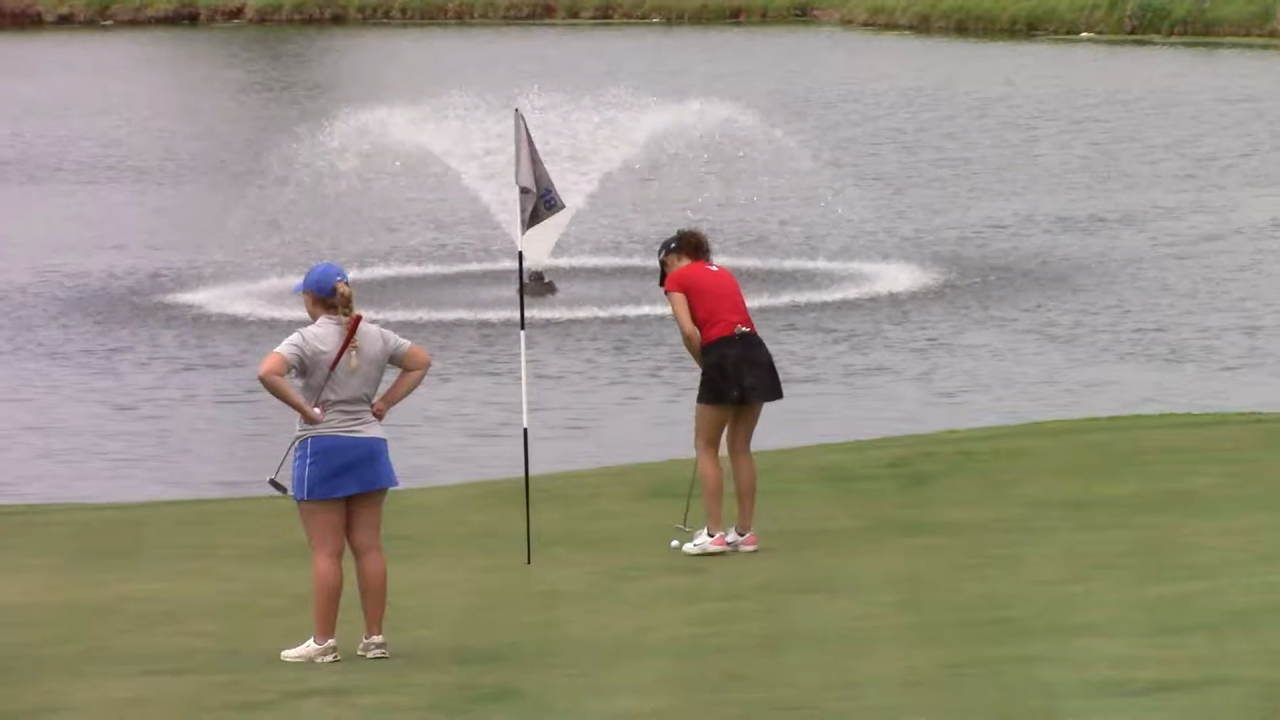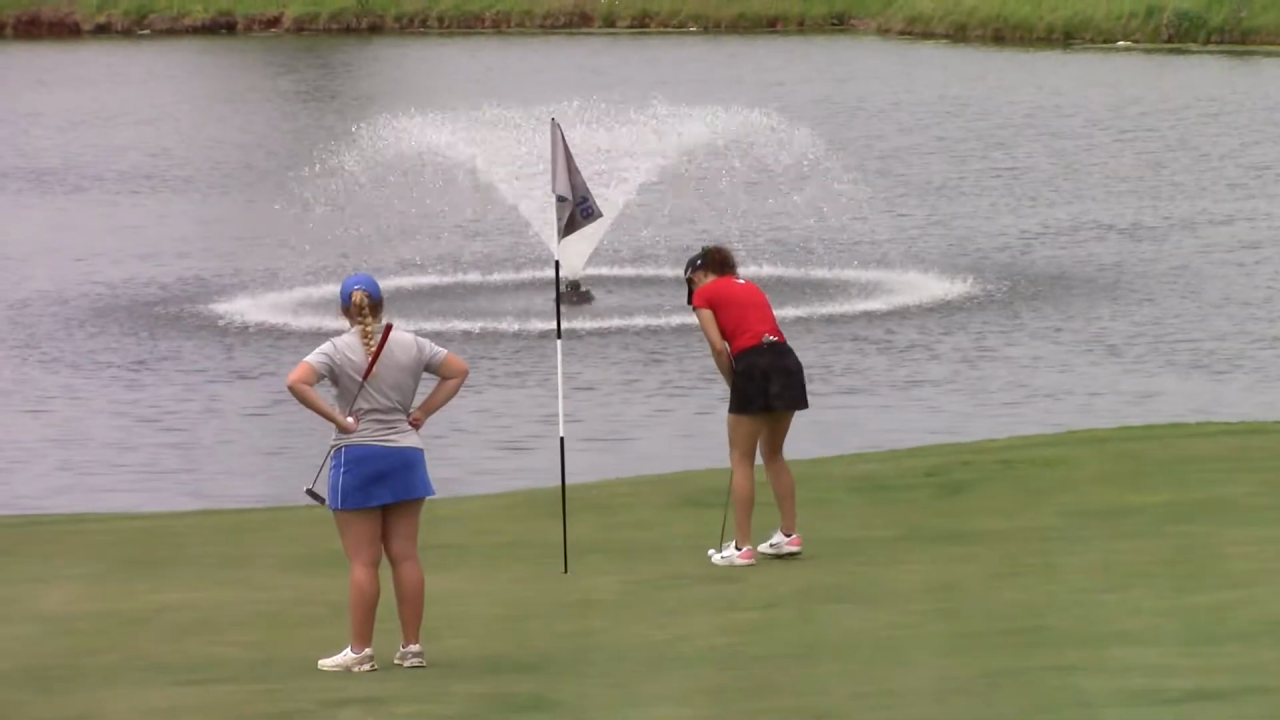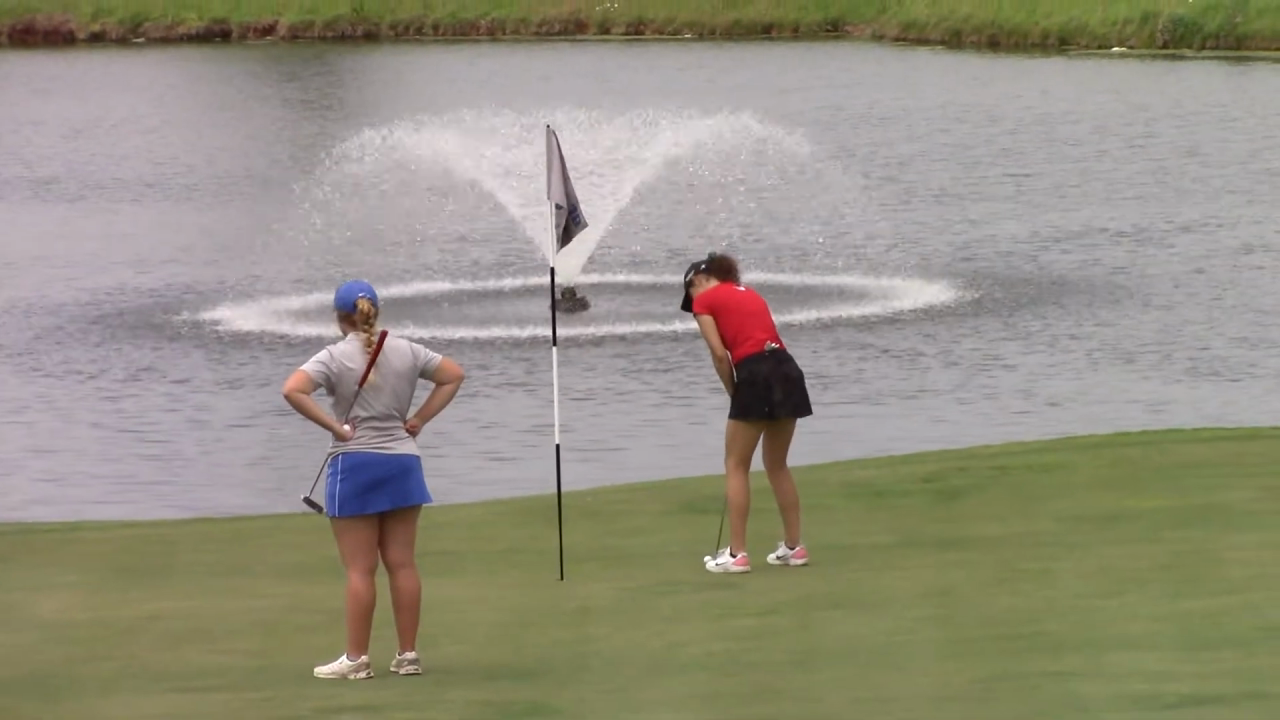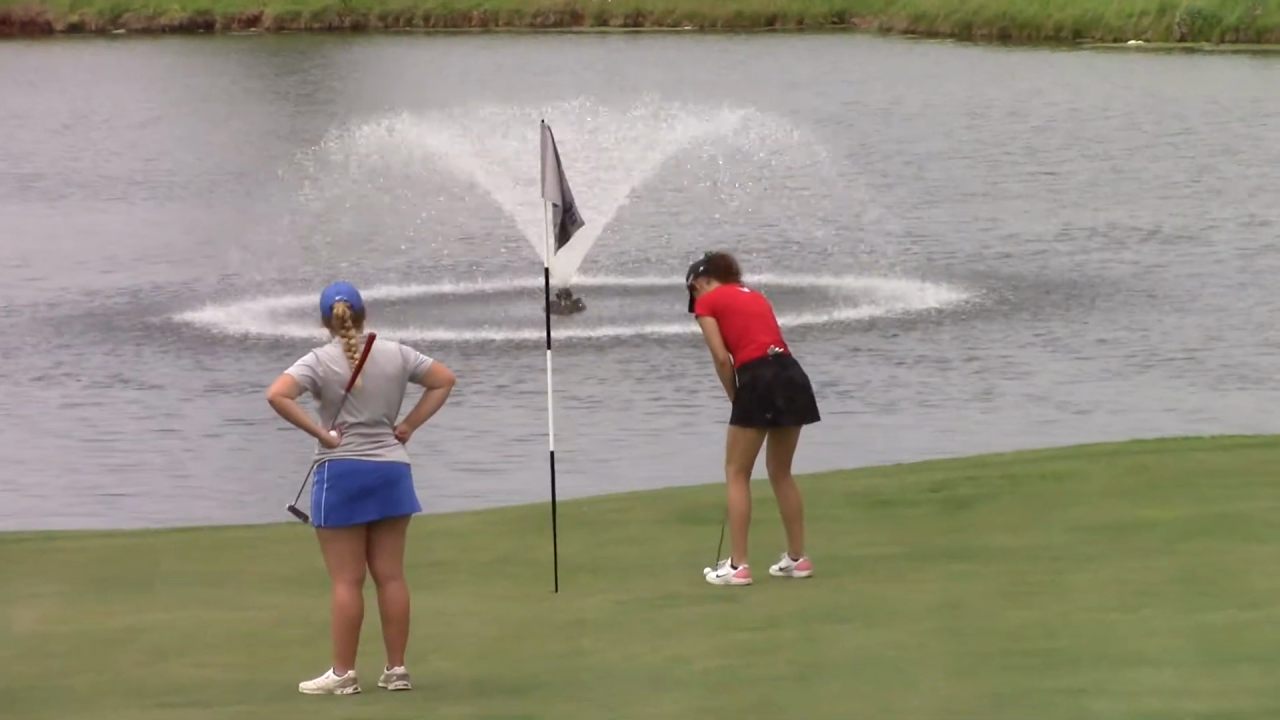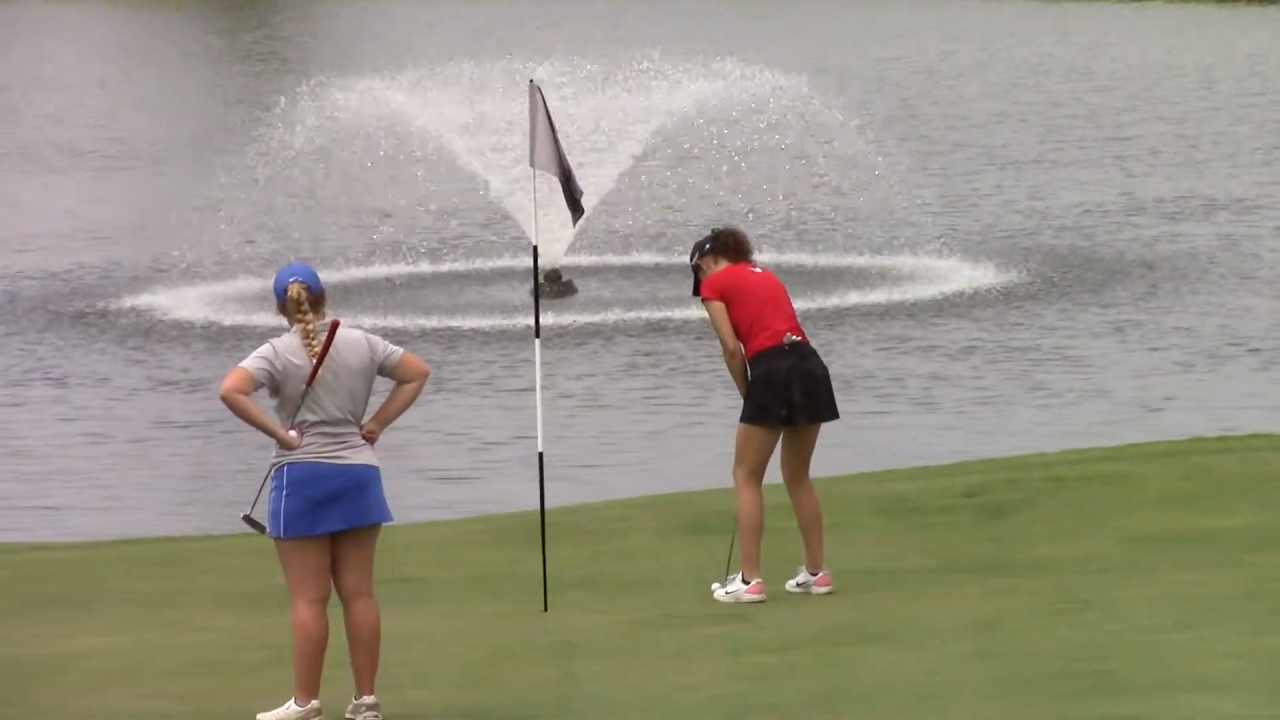
dt=1s
person 1, frame 1
left shoulder: (306, 339)
right shoulder: (375, 335)
left elbow: (268, 372)
right elbow: (421, 362)
left wrist: (304, 410)
right wrist: (386, 403)
left hip: (323, 449)
right hip: (369, 448)
left knee: (326, 552)
right knee: (368, 547)
left ankle: (323, 642)
right ankle: (375, 638)
person 1, frame 2
left shoulder: (337, 349)
right shoulder: (411, 344)
left elbow: (296, 382)
right elbow: (459, 370)
left wrist: (336, 419)
right wrist: (424, 412)
left hip: (358, 458)
right hip: (406, 456)
left knee: (363, 562)
right knee: (405, 556)
left ankle: (360, 651)
right ankle: (412, 647)
person 1, frame 3
left shoulder: (334, 356)
right shoulder: (406, 350)
left elbow: (292, 390)
right elbow: (454, 375)
left wrist: (334, 428)
right wrist: (421, 418)
left hip: (356, 466)
right hip: (403, 463)
left knee: (360, 569)
right knee: (402, 564)
left ankle: (357, 659)
right ankle: (408, 654)
person 1, frame 4
left shoulder: (320, 360)
right shoulder: (396, 354)
left elbow: (277, 395)
right elbow: (445, 380)
left wrist: (321, 434)
right wrist: (410, 425)
left hip: (342, 473)
right hip: (391, 472)
left knee: (346, 581)
right knee: (390, 576)
left ankle: (343, 673)
right ankle: (397, 669)
person 1, frame 5
left shoulder: (276, 353)
right shoulder: (362, 343)
left elbow: (230, 391)
right elbow: (418, 373)
left wrist: (278, 434)
right wrist: (378, 424)
left hip: (302, 479)
right hip: (358, 476)
left knee: (309, 600)
right knee: (358, 594)
person 2, frame 1
left shoulder: (676, 279)
right shoulder: (723, 273)
left elbow: (689, 332)
left wrist: (704, 367)
right wrist: (711, 364)
left hip: (724, 358)
right hip: (756, 354)
left knee: (706, 448)
right knee: (740, 448)
left ankle: (714, 533)
right ankle: (744, 533)
person 2, frame 2
left shoulder: (703, 294)
right shoulder: (749, 286)
left elbow: (719, 348)
left wrist: (733, 385)
right wrist: (739, 384)
left hip: (754, 367)
right hip: (786, 362)
left knee: (741, 460)
right knee: (773, 454)
left ankle: (741, 547)
right ankle: (789, 534)
person 2, frame 3
left shoulder: (704, 300)
right shoulder: (749, 293)
left elbow: (720, 354)
left wrist: (733, 393)
right wrist: (740, 393)
left hip: (757, 376)
right hip: (787, 371)
left knee: (736, 466)
right knee: (776, 465)
left ankle: (737, 554)
right ankle: (794, 546)
person 2, frame 4
left shoulder: (706, 301)
right shoulder: (754, 294)
left elbow: (722, 359)
left wrist: (735, 399)
right wrist: (741, 398)
left hip: (759, 382)
right hip: (792, 376)
left knee: (736, 474)
right knee: (780, 472)
left ankle: (738, 565)
right ankle: (797, 557)
person 2, frame 5
left shoulder: (713, 284)
right shoulder: (766, 275)
left elbow: (732, 348)
left wrist: (746, 393)
right wrist: (753, 392)
left hip: (773, 373)
right hip: (810, 367)
left knee: (746, 477)
right knee: (798, 477)
left ankle: (750, 580)
right ankle: (816, 572)
